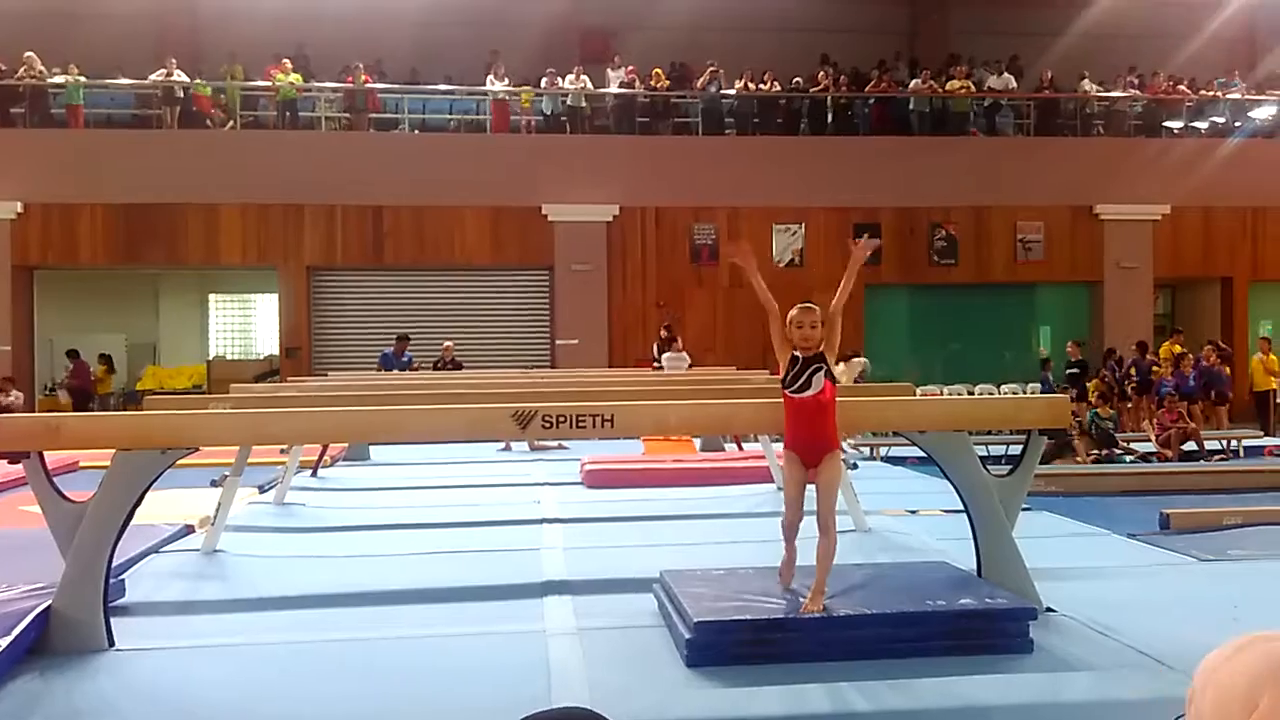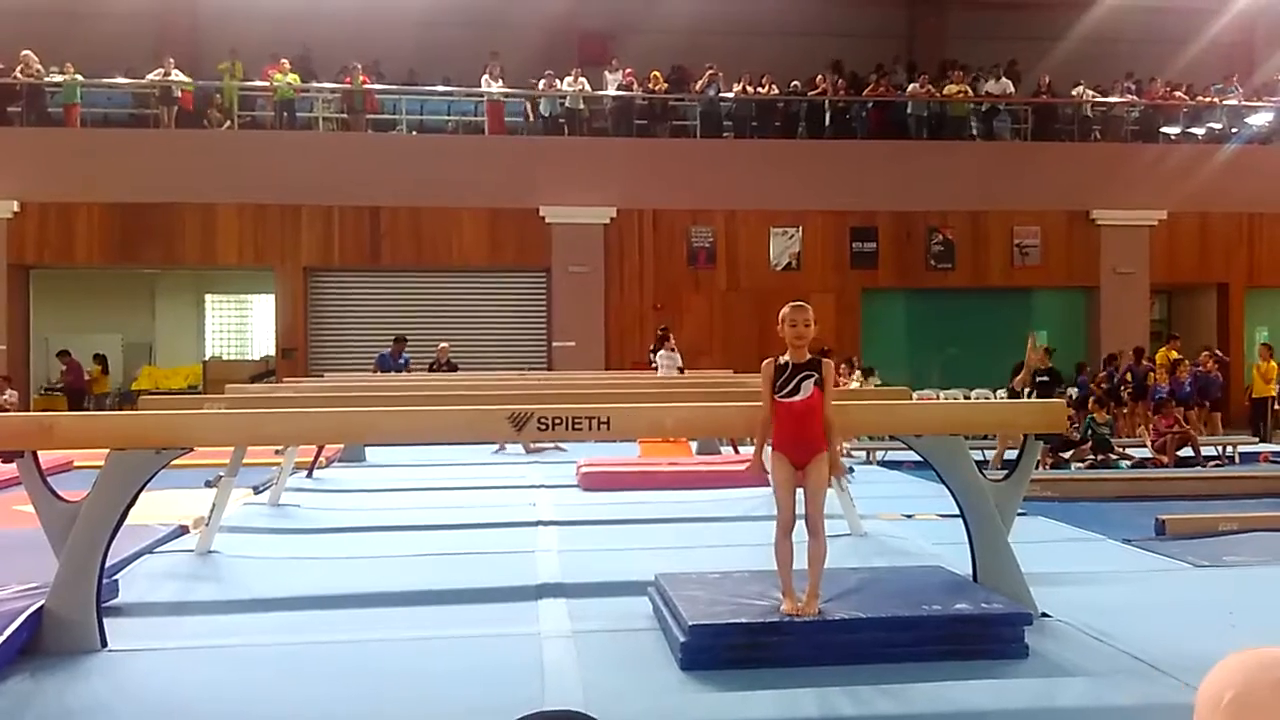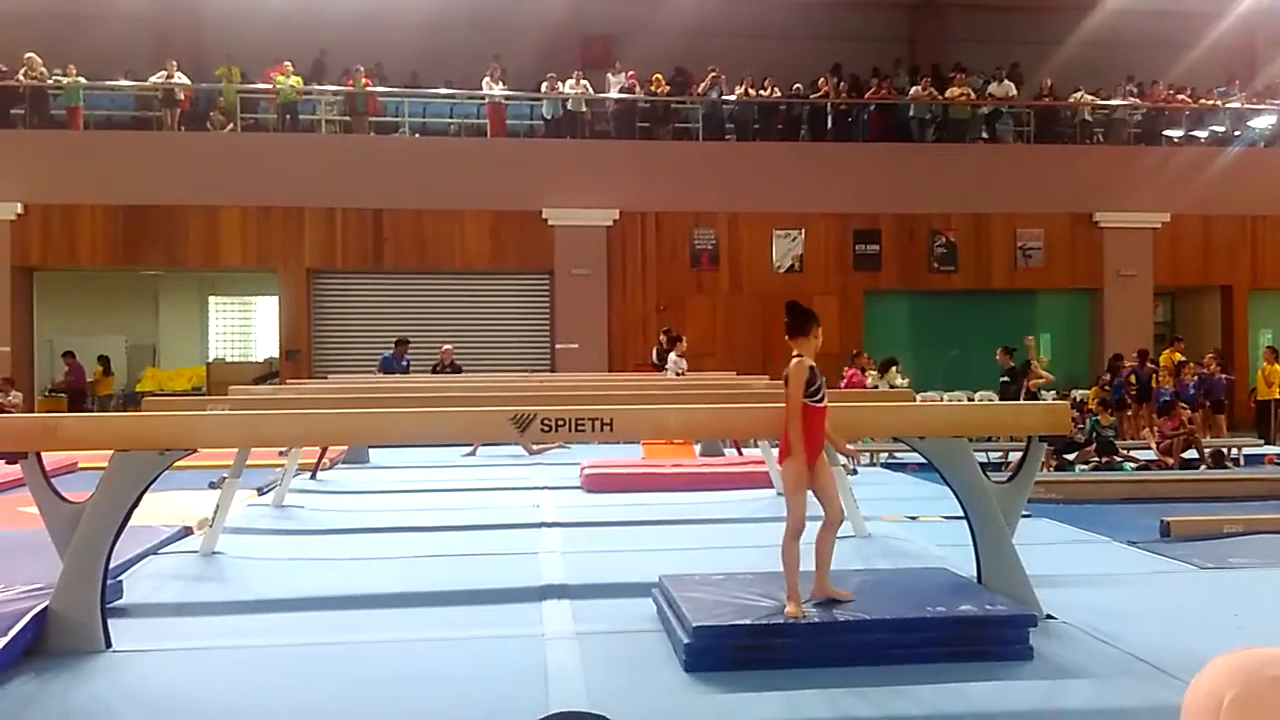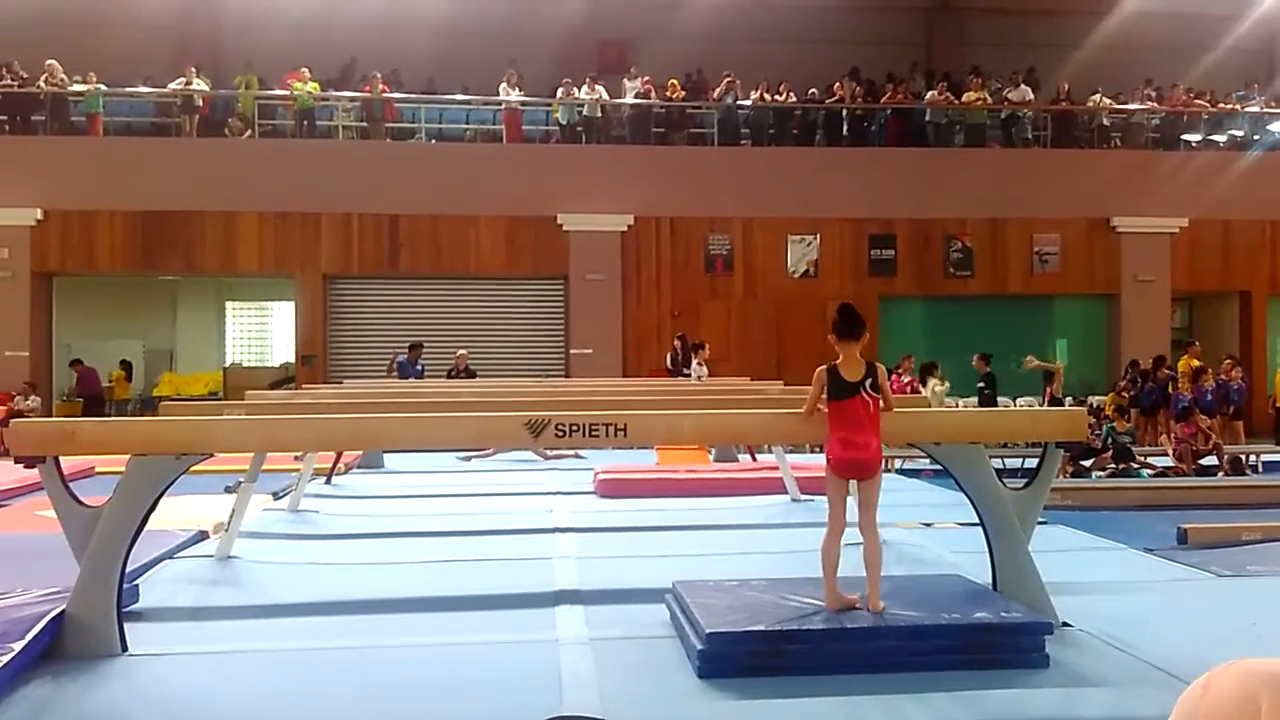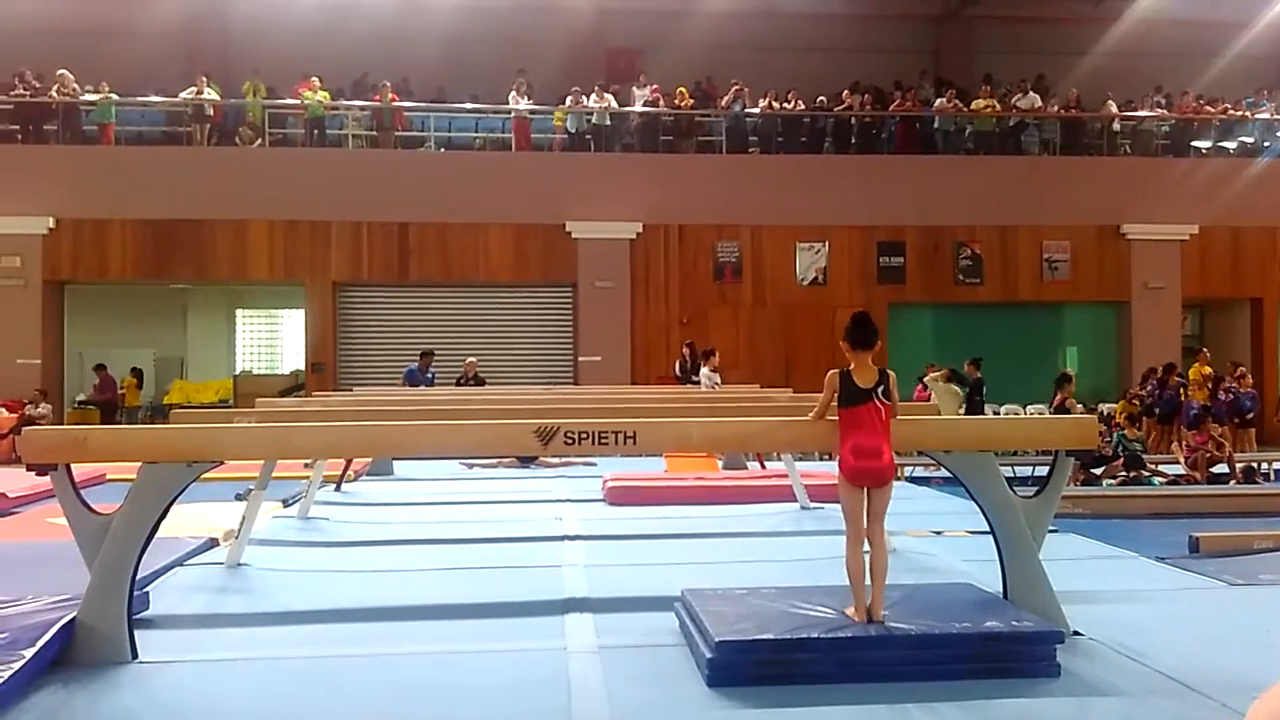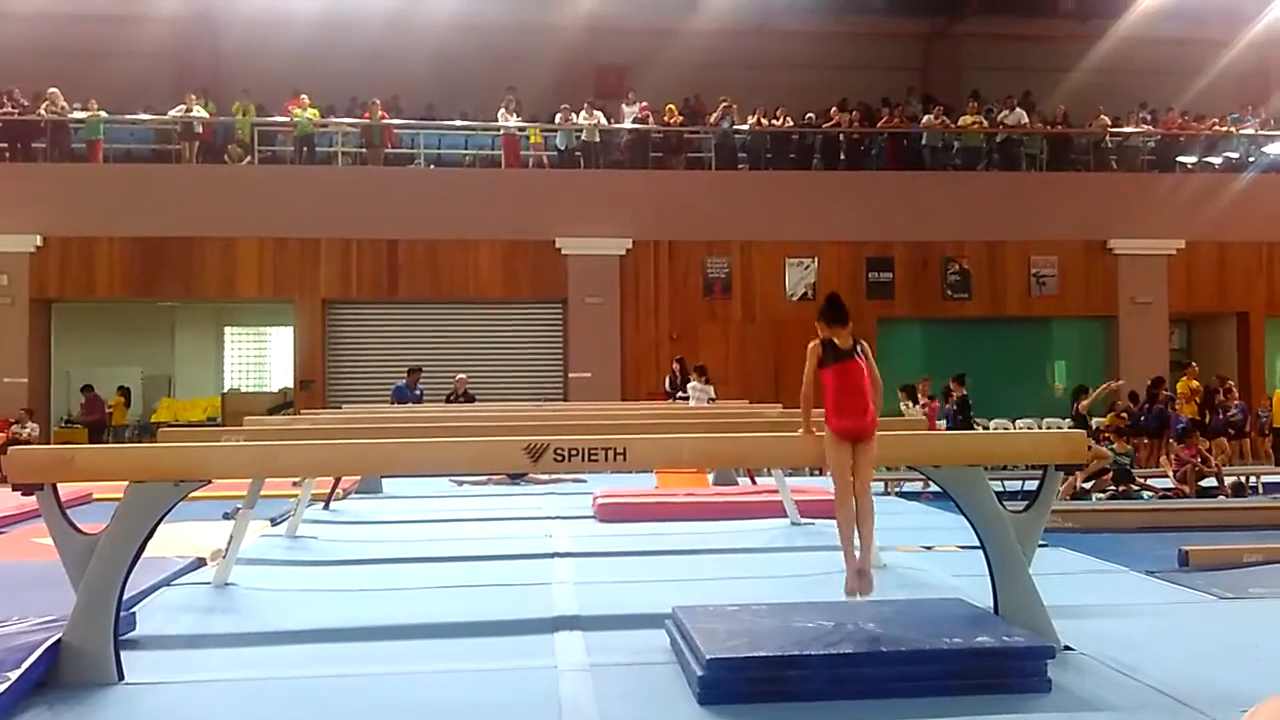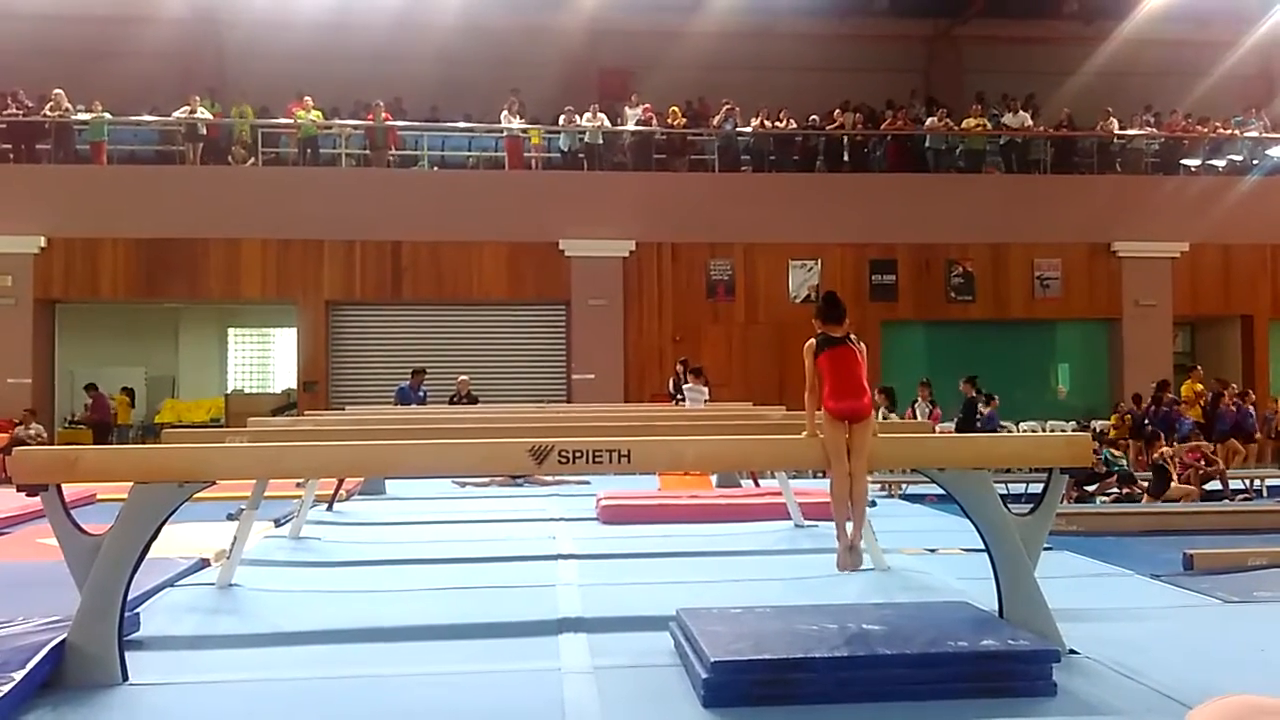
dt=0.7s
person 1, frame 1
left shoulder: (828, 357)
right shoulder: (786, 359)
left elbow: (837, 310)
right elbow: (772, 312)
left wrist: (852, 268)
right wrist: (753, 272)
left hip: (828, 451)
right hip: (794, 450)
left knee: (826, 519)
right knee: (792, 516)
left ankle: (819, 589)
right ankle: (789, 554)
person 1, frame 2
left shoulder: (824, 367)
right shoulder: (771, 367)
left elbow: (827, 415)
right elbow: (767, 415)
left wrist: (836, 457)
right wrist: (757, 455)
left hip: (816, 452)
right hip: (782, 453)
left knee: (815, 523)
right knee: (785, 522)
left ankle: (813, 594)
right ankle: (787, 593)
person 1, frame 3
left shoulder: (810, 367)
right shoulder: (800, 366)
right elbow: (794, 415)
left wrist: (839, 445)
right wrist: (797, 460)
left hip: (815, 453)
right hip: (795, 453)
left knee: (835, 515)
right knee: (796, 524)
left ankle: (822, 585)
right ankle: (792, 596)
person 1, frame 4
left shoulder: (824, 373)
right shoulder: (878, 370)
left elbow: (808, 412)
right elbow: (890, 406)
left wrist: (812, 408)
left hip: (838, 457)
right hip: (870, 457)
left knee: (835, 526)
right knee: (869, 525)
left ankle: (832, 594)
right ankle: (873, 597)
person 1, frame 5
left shoulder: (836, 378)
right shoulder: (889, 378)
left elbow: (817, 416)
left wrist: (814, 414)
left hip: (852, 466)
right hip: (882, 465)
left knee: (854, 538)
right knee: (877, 534)
left ankle: (860, 608)
right ankle: (877, 605)
person 1, frame 6
left shoulder: (817, 347)
right shoulder: (862, 346)
left elbow: (808, 392)
right elbow: (877, 386)
left wrist: (806, 424)
left hip: (838, 422)
right hip: (866, 420)
left knee: (843, 493)
right knee: (863, 490)
left ankle: (851, 559)
right ankle: (865, 558)
person 1, frame 7
left shoulder: (812, 345)
right shoulder: (858, 343)
left elbow: (812, 388)
left wrist: (810, 427)
right wrist: (872, 421)
left hip: (834, 405)
right hip: (862, 404)
left knee: (839, 470)
right knee: (859, 471)
left ankle: (842, 536)
right ankle: (856, 536)
